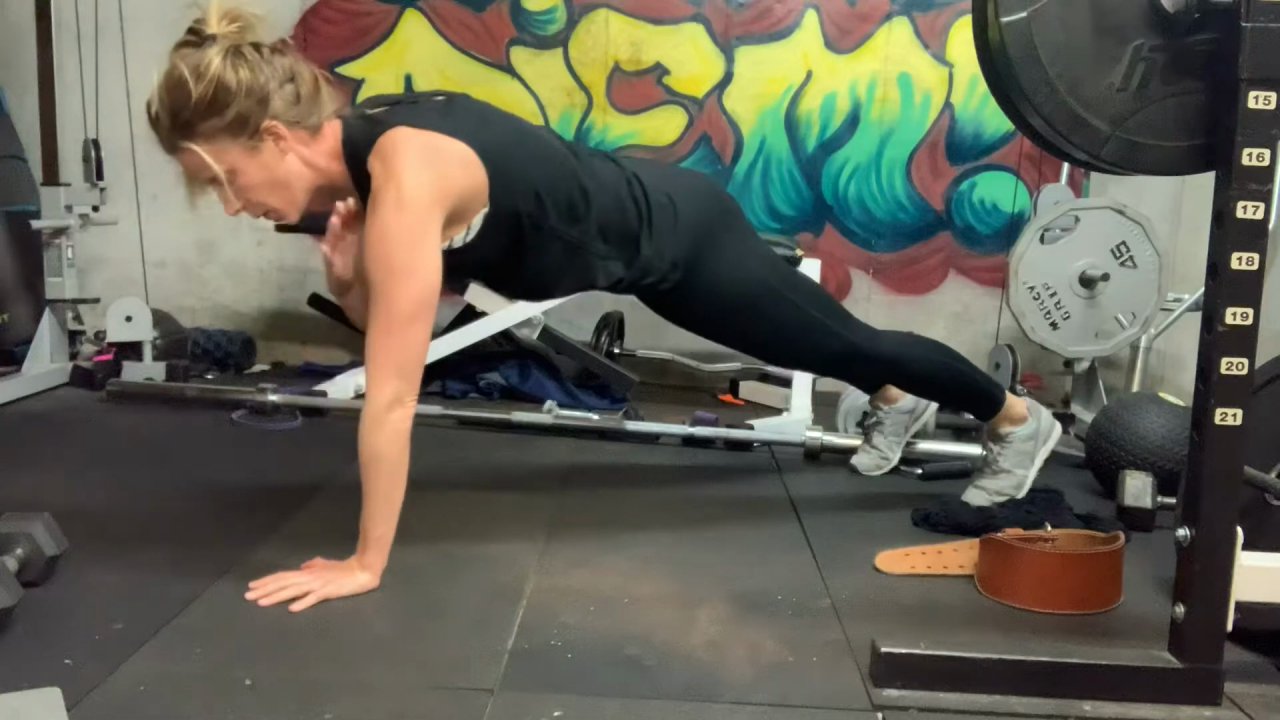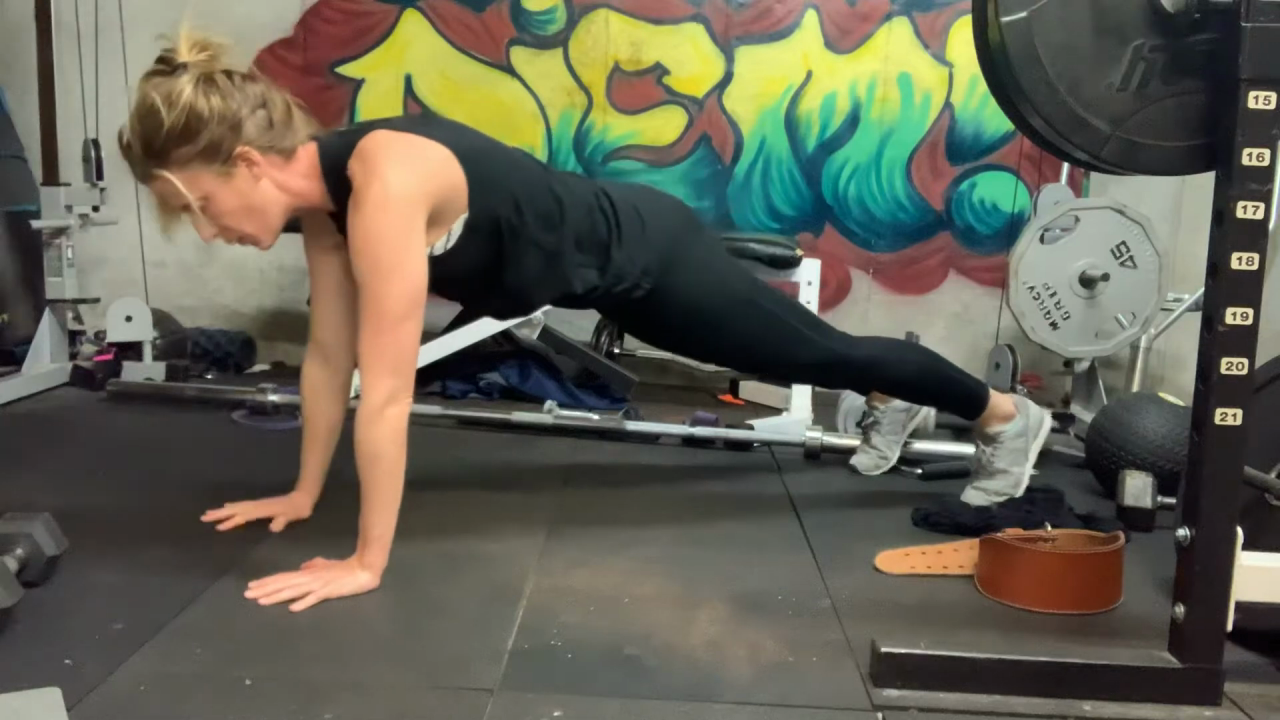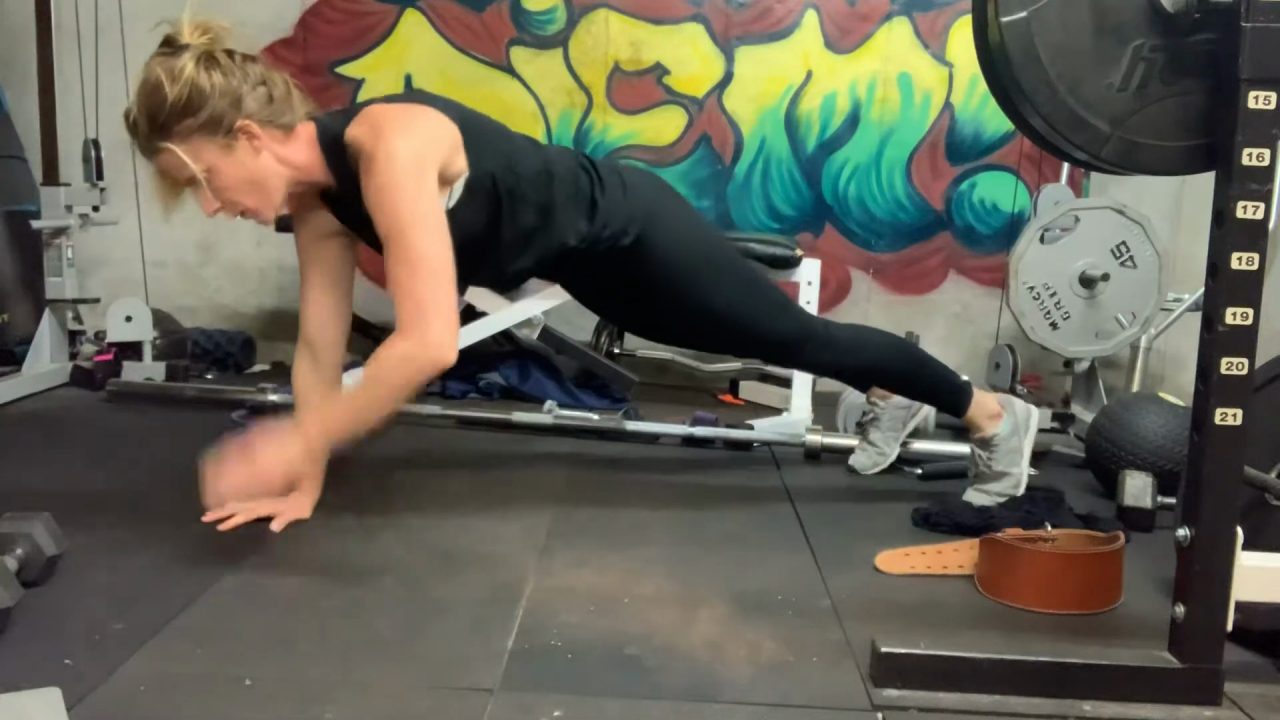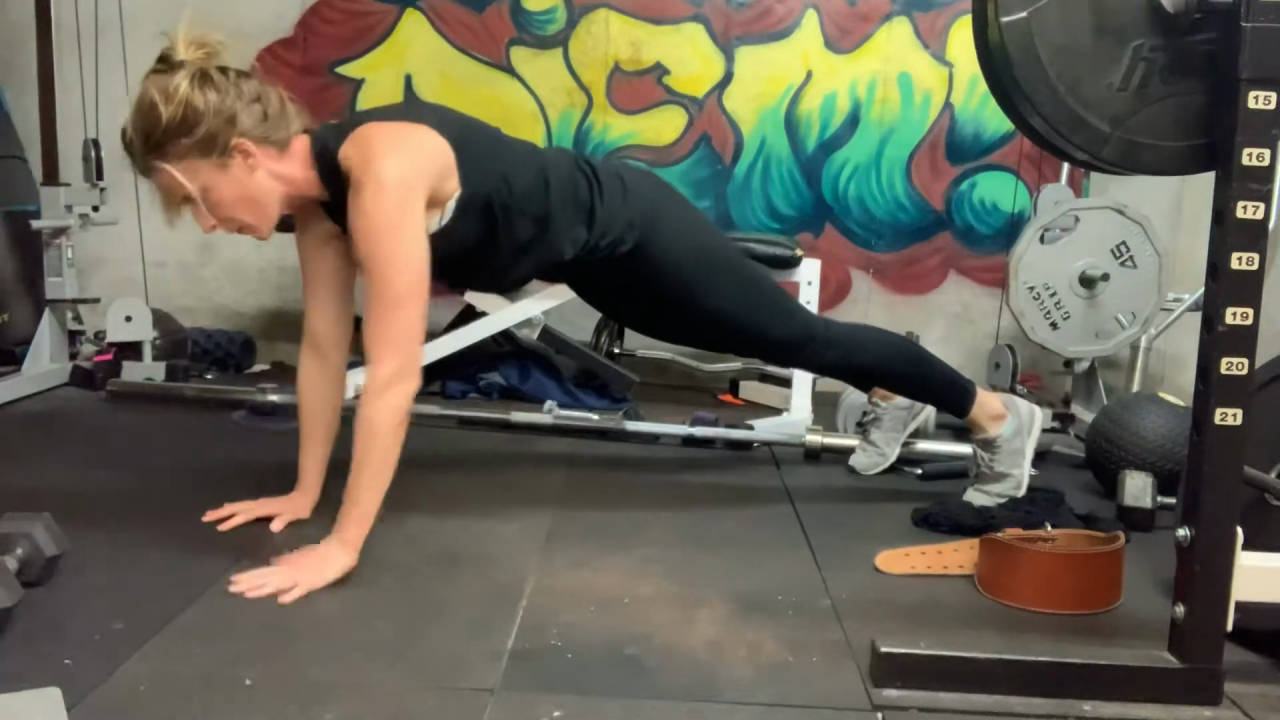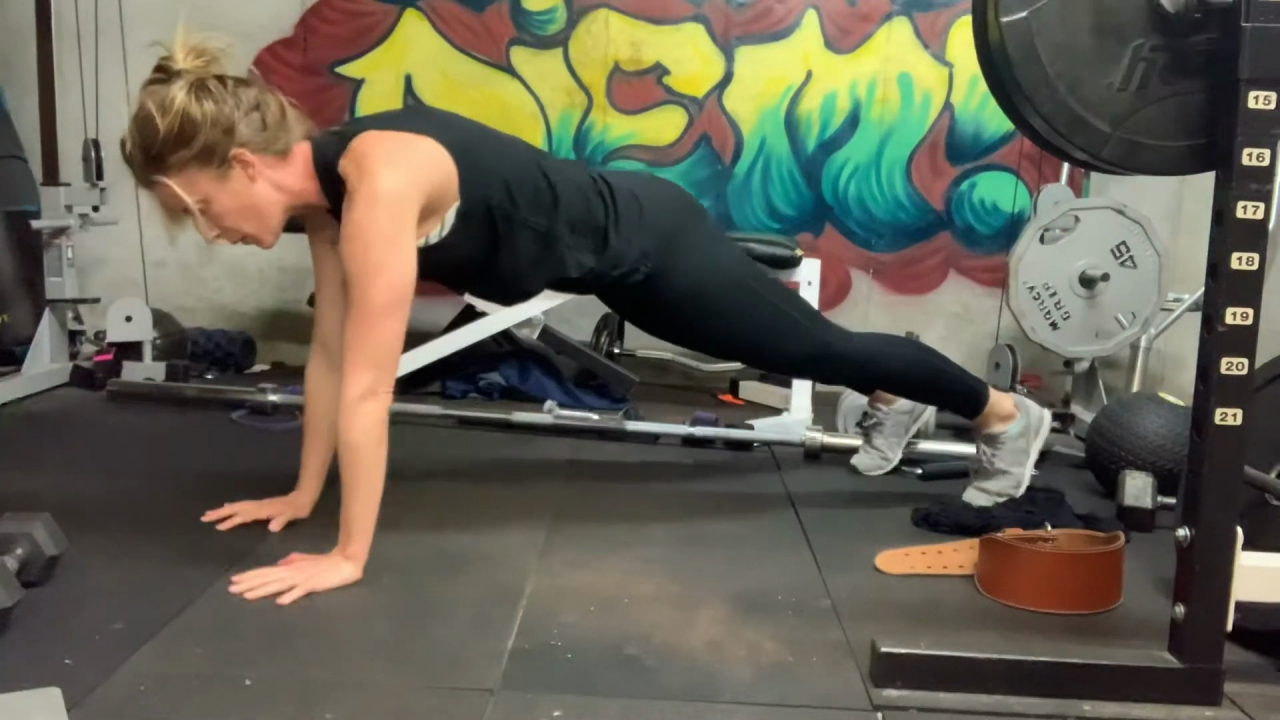
dt=0.7s
person 1, frame 1
left shoulder: (406, 172)
right shoulder: (353, 149)
left elbow: (392, 392)
right elbow: (393, 314)
left wrist: (366, 564)
right wrist: (348, 275)
left hip: (678, 235)
right hip: (636, 220)
left knee: (839, 344)
right knee: (821, 346)
left ankle: (1019, 422)
right ankle: (896, 403)
person 1, frame 2
left shoulder: (382, 180)
right shoulder: (320, 189)
left elbow: (386, 392)
right elbow: (328, 355)
left wrist: (367, 563)
right wrist: (303, 494)
left hip: (648, 254)
right hip: (604, 260)
left knee: (818, 352)
right knee: (796, 355)
left ankle: (1007, 417)
right ankle: (892, 408)
person 1, frame 3
left shoulder: (388, 146)
right shoulder: (313, 187)
left elbow: (430, 341)
right elbow: (320, 347)
left wrist: (301, 441)
right wrist: (299, 485)
left hip: (627, 225)
right hip: (585, 257)
left knee: (798, 337)
right knee: (752, 343)
left ankle: (993, 416)
right ankle: (891, 401)
person 1, frame 4
left shoulder: (381, 169)
right shoulder: (317, 190)
left elbow: (394, 377)
right elbow: (323, 349)
left wrist: (342, 548)
right wrist: (304, 493)
left hip: (631, 229)
right hip: (589, 257)
left knee: (798, 336)
right knee: (766, 344)
left ankle: (998, 418)
right ankle: (892, 403)
person 1, frame 5
left shoulder: (378, 180)
right shoulder: (326, 188)
left elbow: (368, 387)
right elbow: (330, 353)
left wrist: (348, 556)
right wrist: (303, 494)
left hip: (646, 241)
right hip: (610, 248)
left knee: (815, 347)
right knee: (794, 349)
left ankle: (1007, 416)
right ankle: (895, 405)
